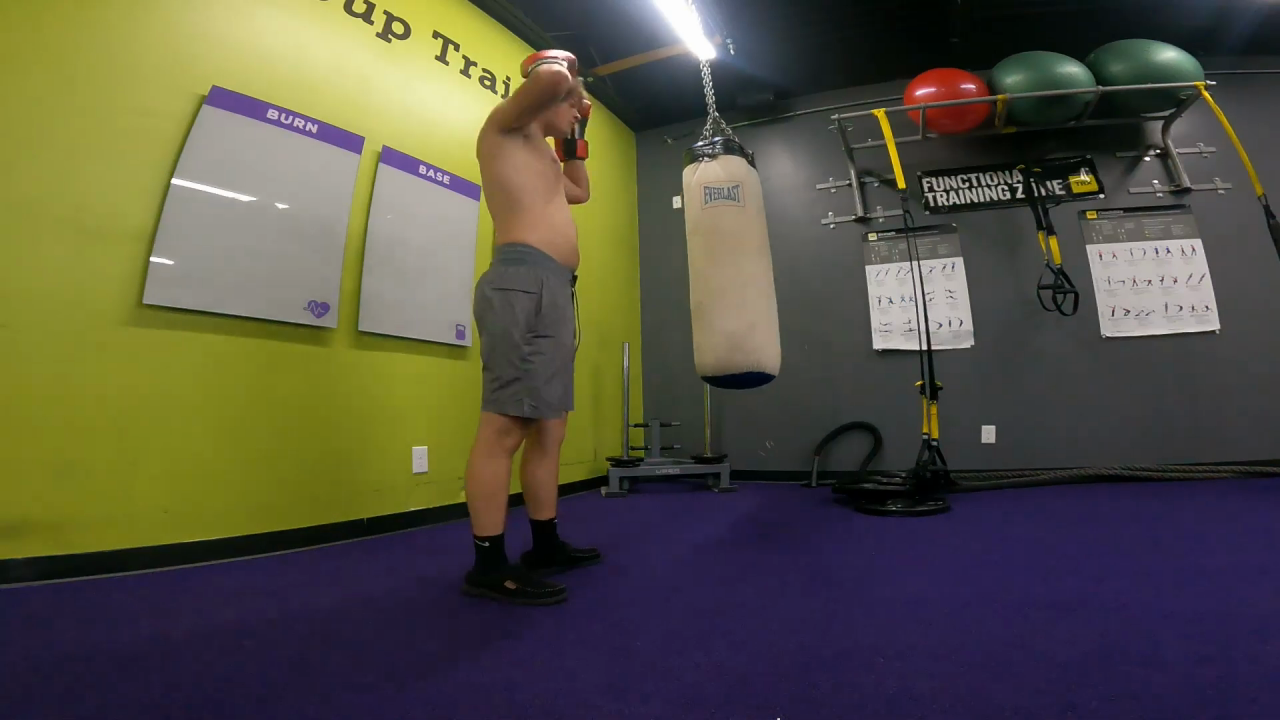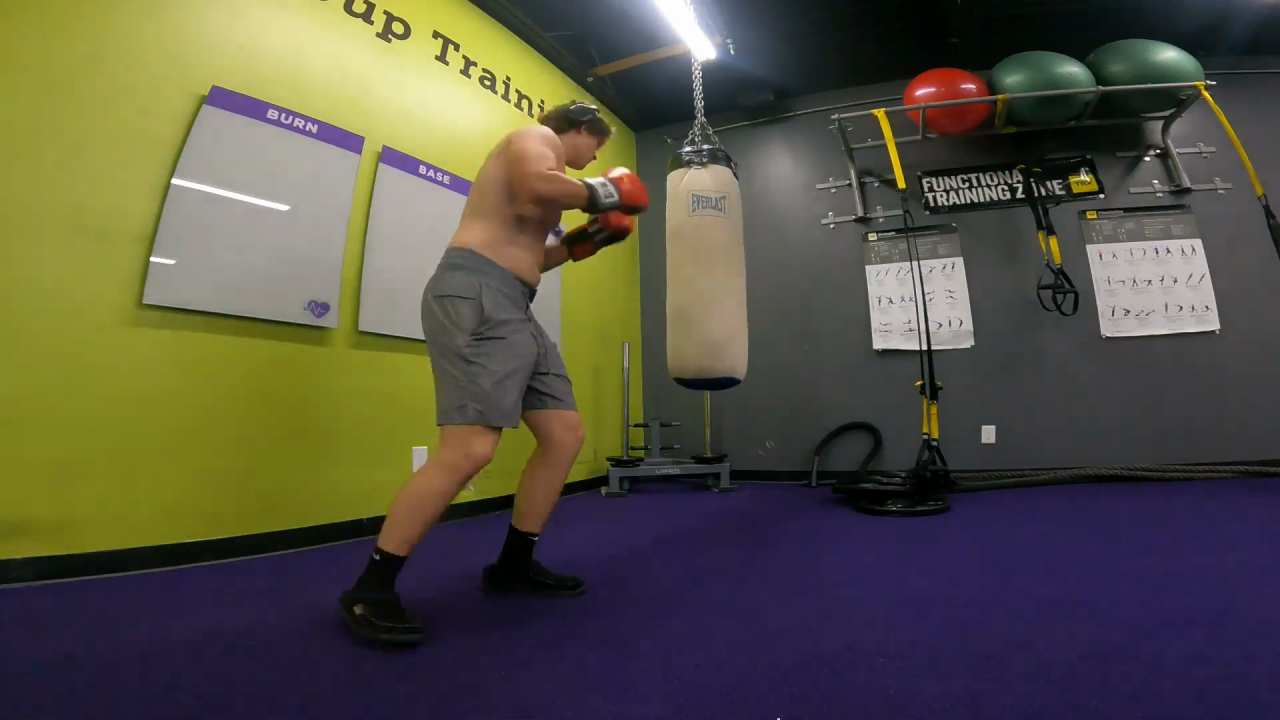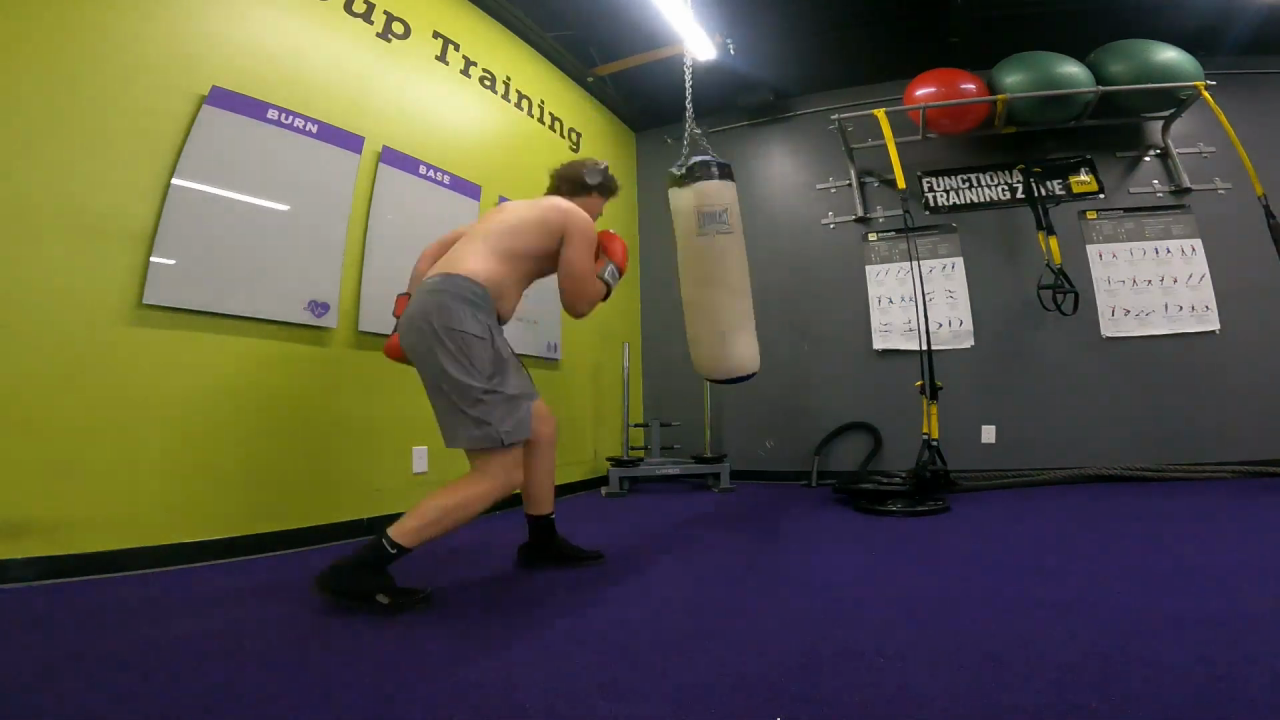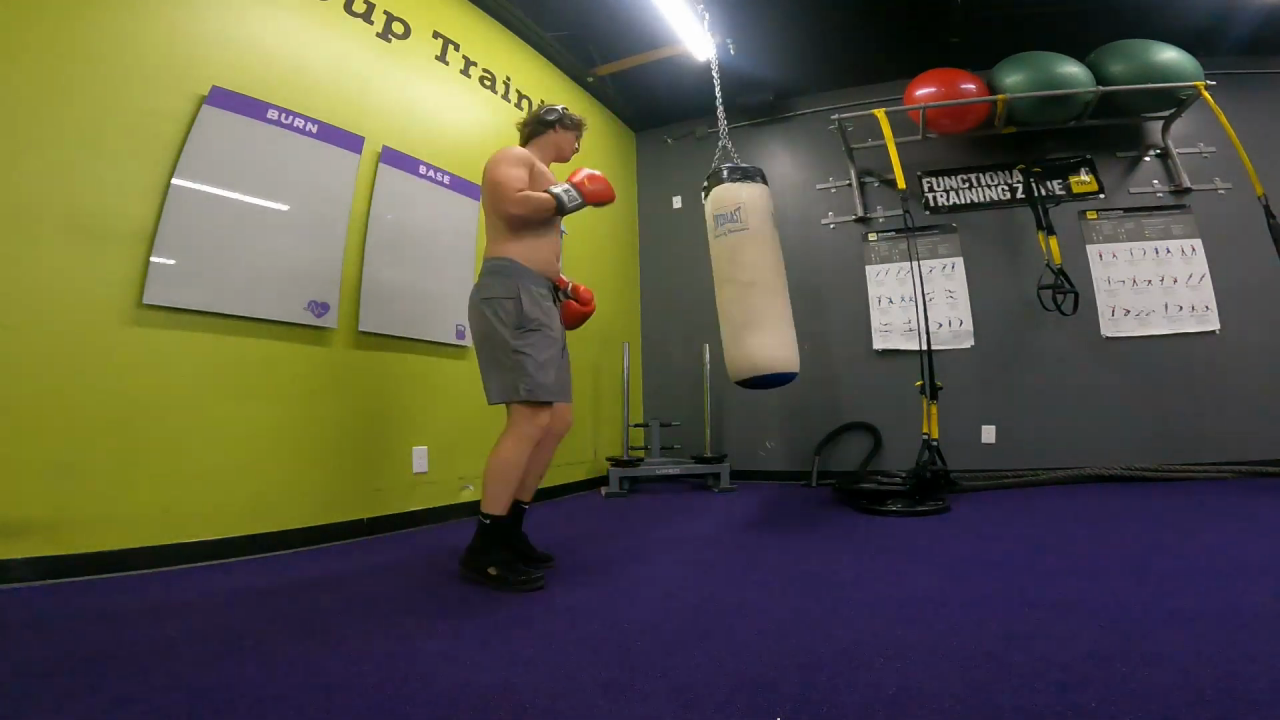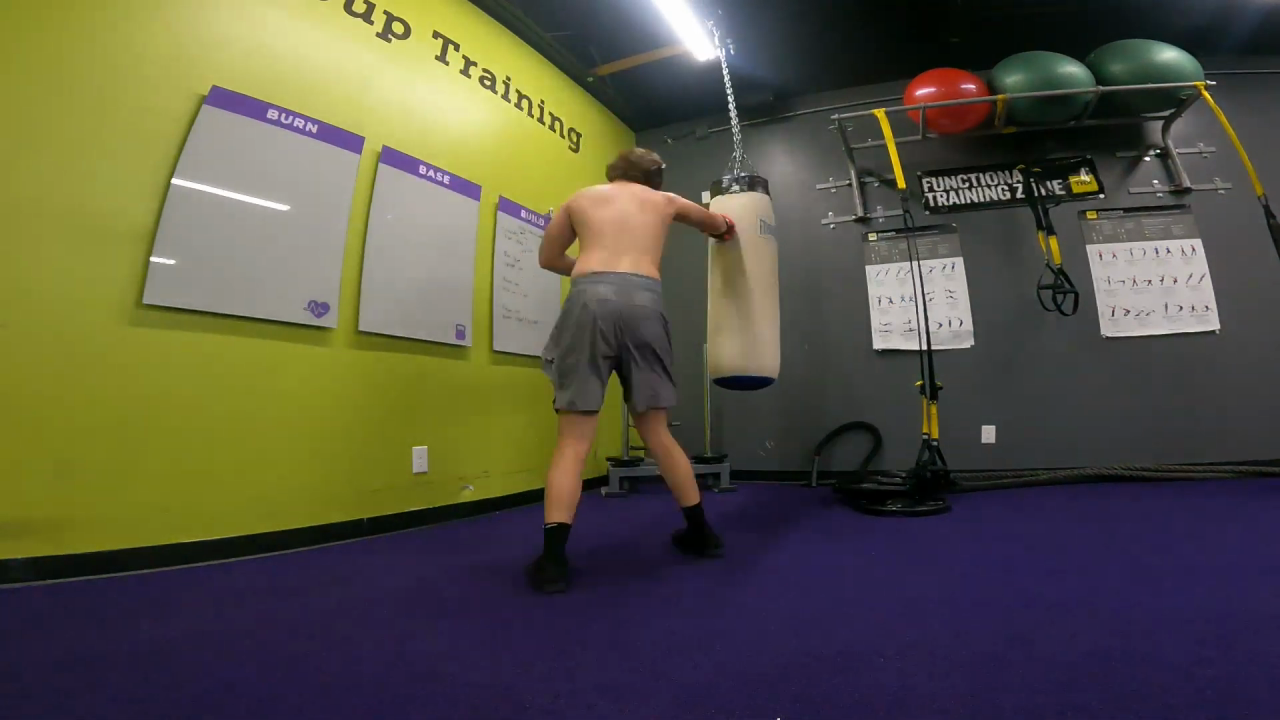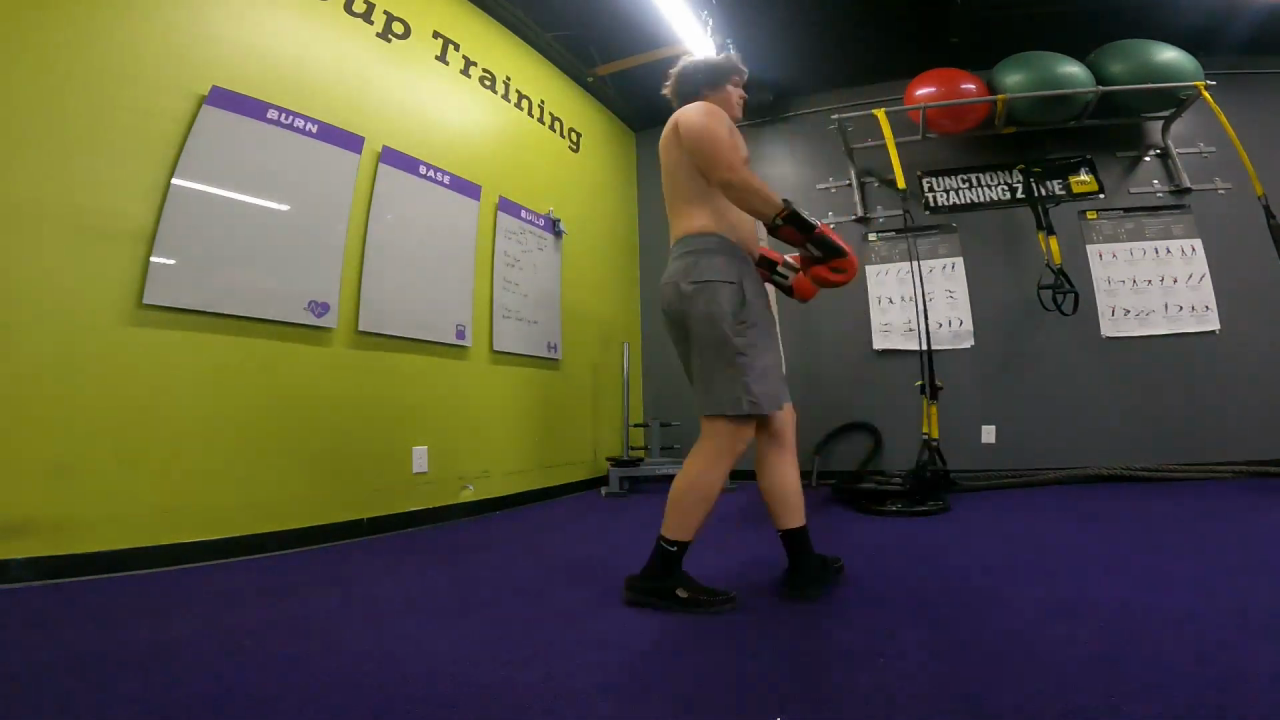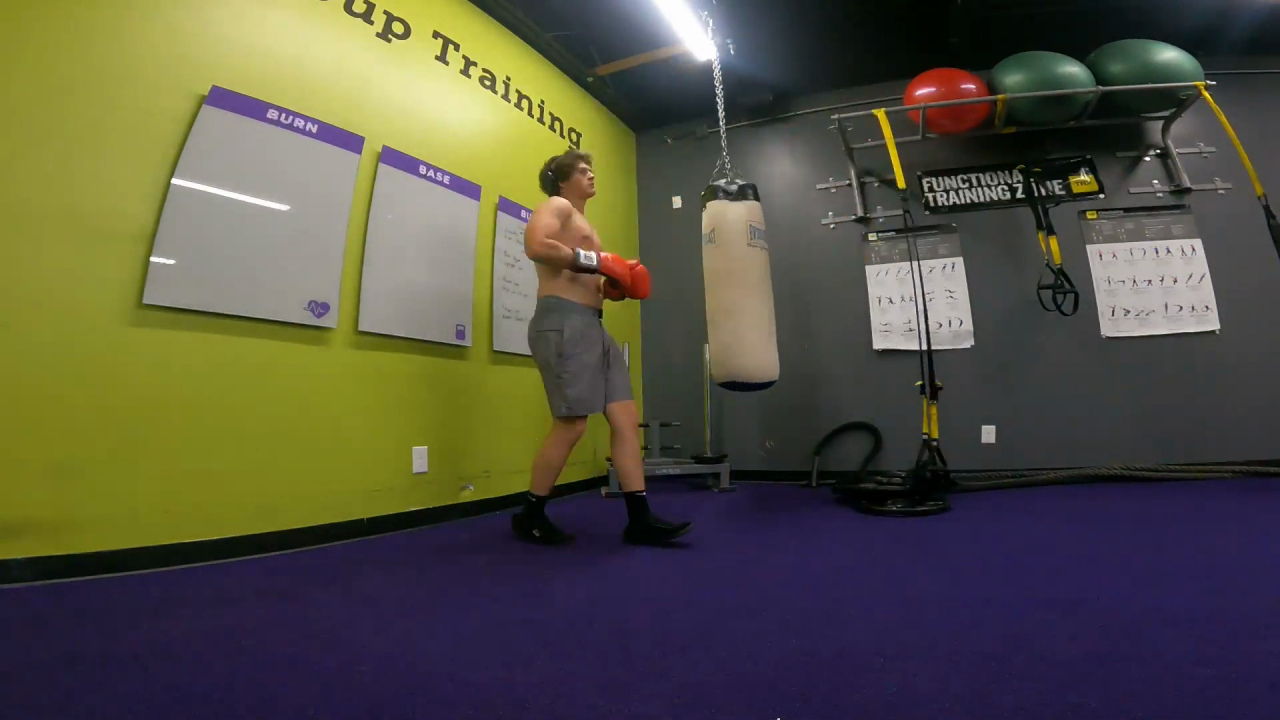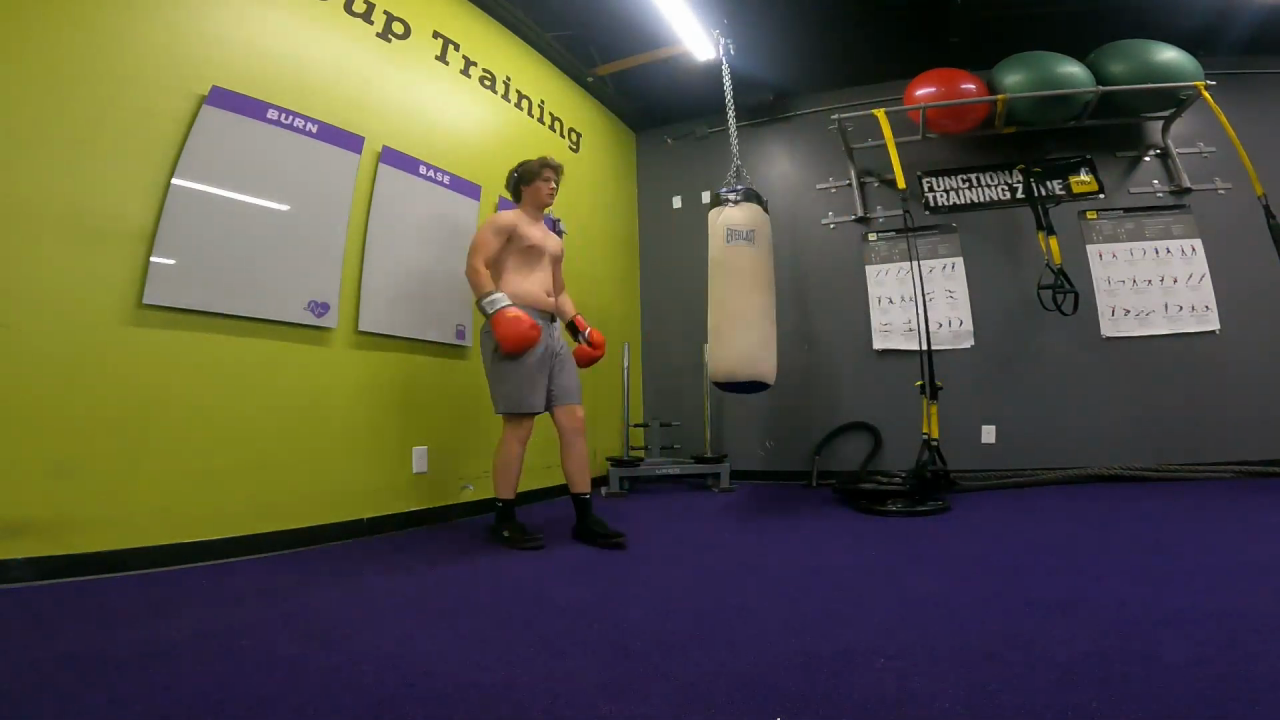
dt=0.3s
person 1, frame 1
left shoulder: (542, 164)
right shoulder: (507, 125)
left elbow: (579, 192)
right elbow: (552, 82)
left wrist: (574, 137)
right wrist: (556, 67)
left hip: (546, 292)
right hip: (528, 288)
left knee: (547, 429)
right knee: (504, 432)
left ankle: (547, 545)
right ankle: (488, 567)
person 1, frame 2
left shoulder: (548, 185)
right shoulder: (529, 144)
right elbow: (545, 189)
left wrist: (590, 236)
right wrist: (602, 190)
left hip: (514, 315)
right hip: (474, 299)
left knee: (567, 436)
right knee: (470, 450)
left ankle: (515, 563)
person 1, frame 3
left shoulder: (518, 213)
right shoulder: (576, 219)
left elbow: (433, 250)
right elbow: (580, 305)
left wrist: (407, 309)
right wrist: (608, 272)
right hip: (456, 322)
left knee: (542, 428)
right knee: (499, 475)
left ankle: (544, 541)
right ankle: (364, 566)
person 1, frame 4
left shoulder: (543, 173)
right shoulder: (513, 157)
right elbow: (513, 208)
left wrist: (562, 291)
right wrist: (571, 195)
left hip: (537, 300)
right hip: (513, 299)
left knee: (554, 421)
right knee: (533, 422)
left ankle: (510, 532)
right ankle: (486, 550)
person 1, frame 5
left shoulder: (581, 196)
right shoulder: (663, 200)
left elbow: (548, 257)
right elbow: (715, 223)
right wrist: (727, 229)
left hip: (587, 303)
right hip: (644, 303)
left knee: (573, 437)
right knee: (655, 430)
left ankle: (553, 557)
right ankle: (699, 530)
person 1, frame 6
left shoulder: (685, 140)
right shoulder: (699, 115)
right elbow: (733, 176)
left wrist: (777, 266)
right wrist: (800, 224)
left hip: (703, 280)
right hip: (717, 279)
left knee: (778, 425)
right knee: (731, 434)
person 1, frame 7
left shoulder: (576, 221)
right shoulder: (557, 208)
right elbow: (535, 245)
left wrist: (615, 282)
right wrist: (594, 262)
left hip: (589, 328)
right hip: (565, 326)
left knee: (626, 421)
right knee: (571, 426)
left ankle: (640, 520)
right ankle: (531, 515)
person 1, frame 8
left shoulder: (550, 237)
right shoulder: (507, 220)
right elbow: (475, 266)
left wrist: (580, 328)
right wrist: (496, 306)
left hip: (544, 333)
right hip: (514, 329)
left knee: (574, 423)
right knee: (520, 426)
left ankle: (585, 517)
right ankle: (504, 519)
